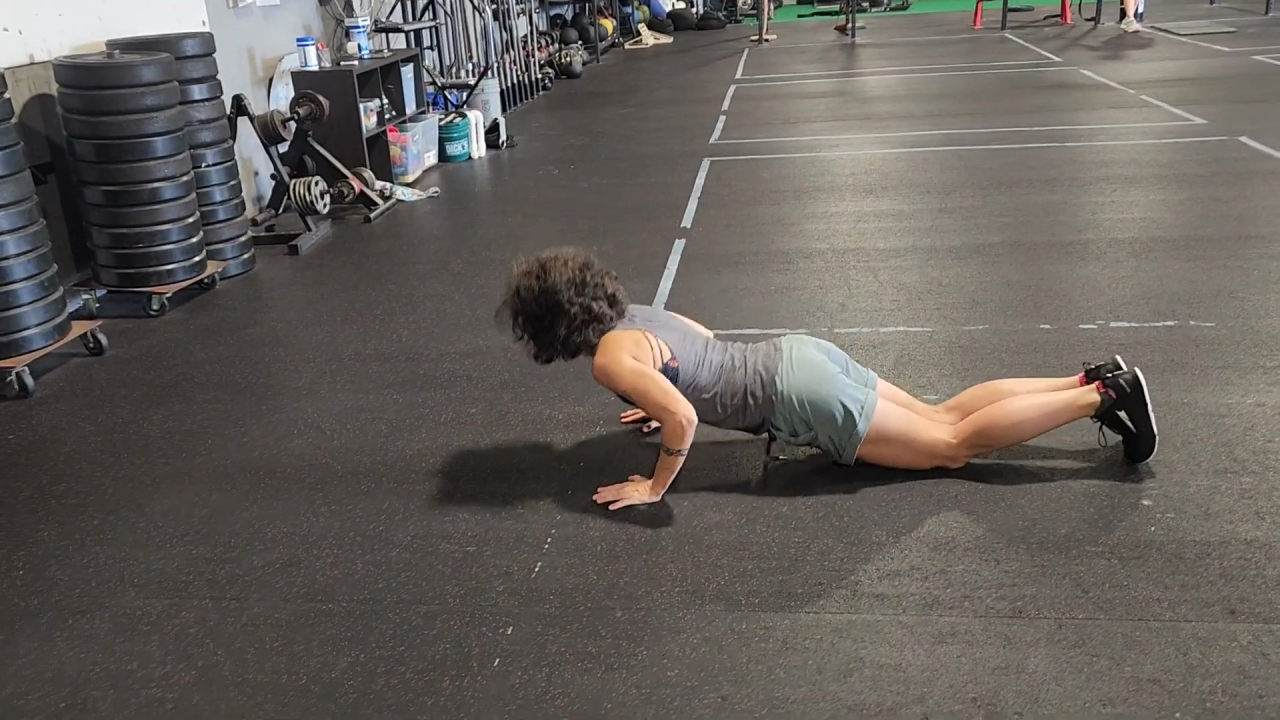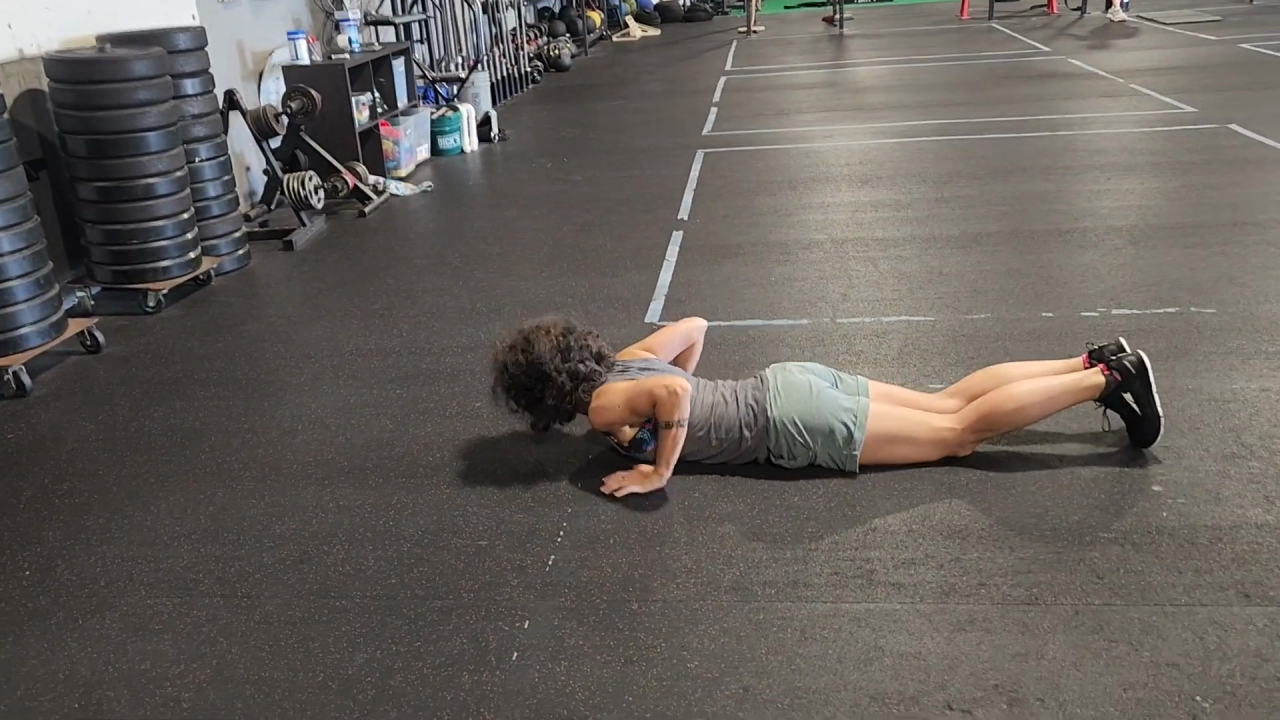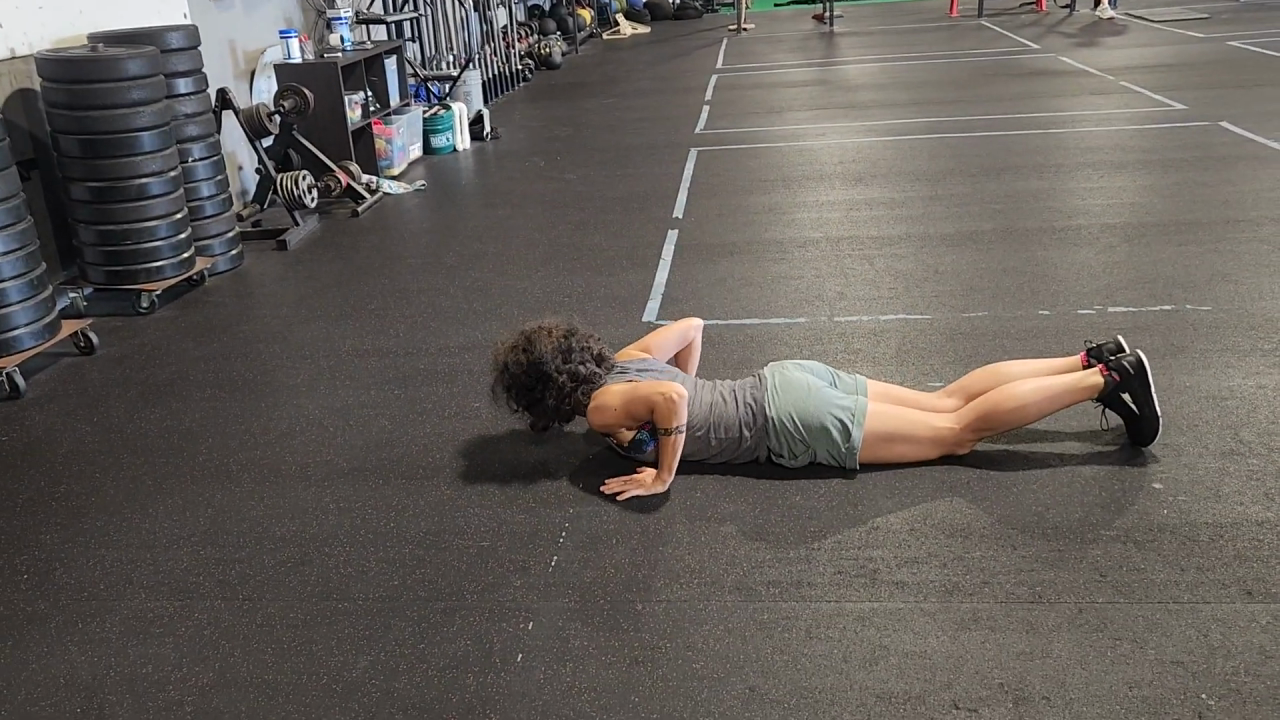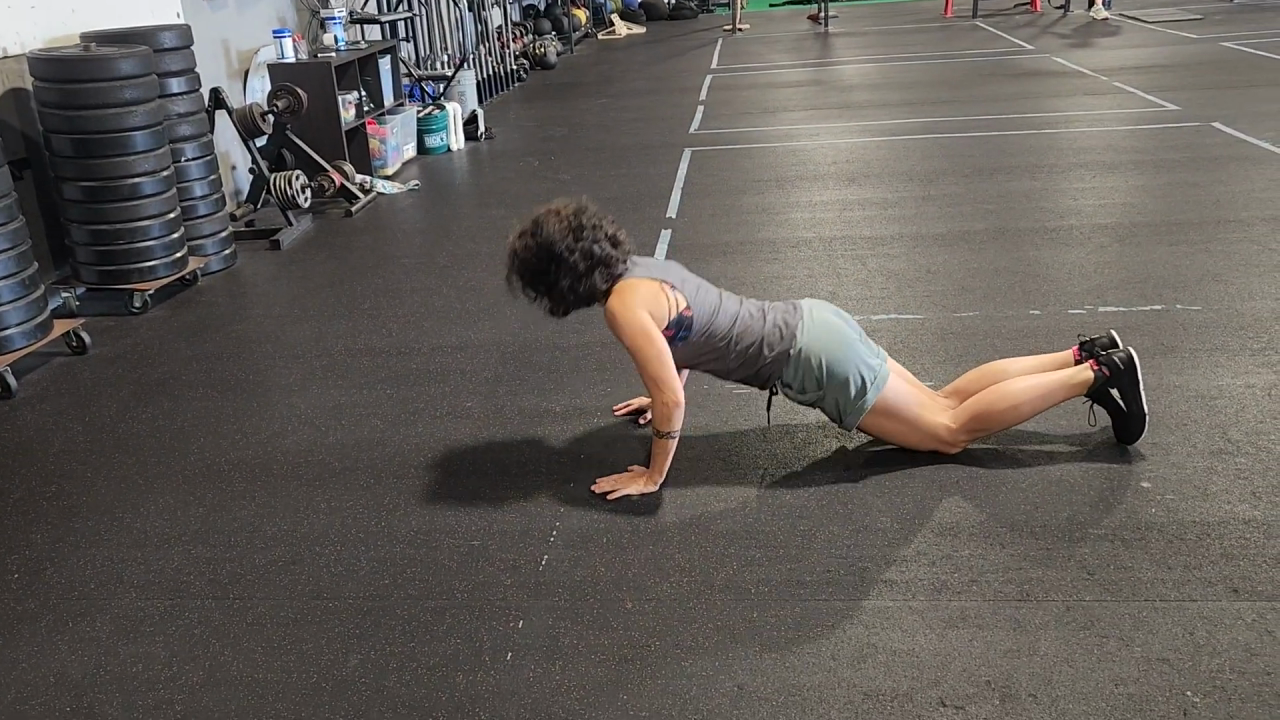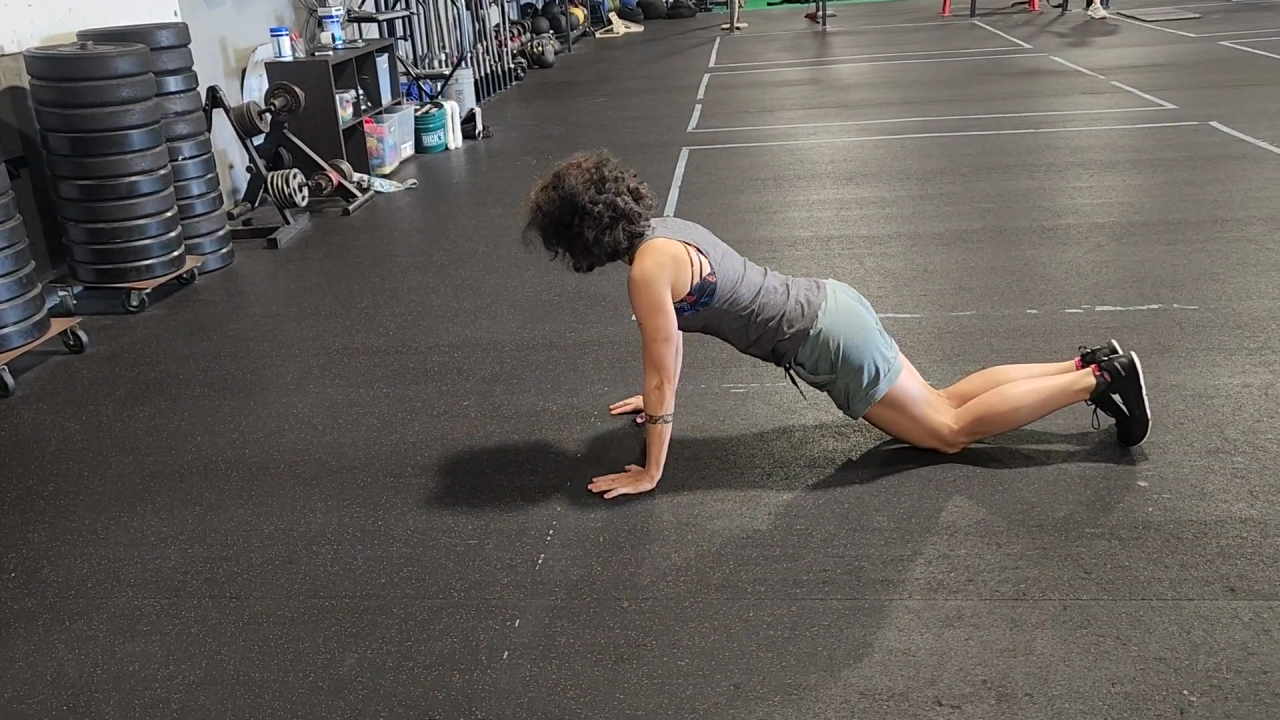
dt=0.5s
person 1, frame 1
left shoulder: (609, 357)
right shoulder: (631, 313)
left elbow: (682, 423)
left wrist: (654, 487)
right wrist: (662, 406)
left hip: (799, 396)
right hip: (800, 355)
left knee: (953, 444)
right knee: (944, 413)
left ankle: (1099, 397)
right ankle: (1094, 380)
person 1, frame 2
left shoulder: (603, 408)
right shoulder: (622, 363)
left elbow: (673, 393)
right elbow: (694, 325)
left wrist: (658, 468)
left hip: (792, 423)
right hip: (792, 382)
left knee: (959, 434)
right knee: (949, 402)
left ankle: (1105, 380)
right ankle: (1097, 363)
person 1, frame 3
left shoulder: (602, 408)
right shoulder: (620, 362)
left elbow: (671, 400)
right elbow: (692, 325)
left wrist: (663, 475)
left hip: (790, 420)
right hip: (790, 380)
left knee: (958, 431)
right knee: (947, 401)
left ankle: (1103, 379)
right ankle: (1095, 360)
person 1, frame 4
left shoulder: (623, 303)
right shoulder: (637, 266)
left elbow: (673, 400)
left wrist: (654, 476)
right wrist: (659, 401)
left hip: (811, 357)
right hip: (812, 324)
left knee: (950, 431)
right knee: (943, 400)
left ankle: (1092, 378)
right ankle: (1087, 356)
person 1, frame 5
left shoulder: (649, 266)
right shoulder: (660, 229)
left elbow: (662, 377)
right elbow: (677, 329)
left wrist: (650, 474)
right wrist: (656, 398)
left hip: (825, 339)
right hip: (828, 306)
left knee: (952, 431)
right knee: (943, 404)
left ankle: (1097, 381)
right ankle: (1091, 366)
